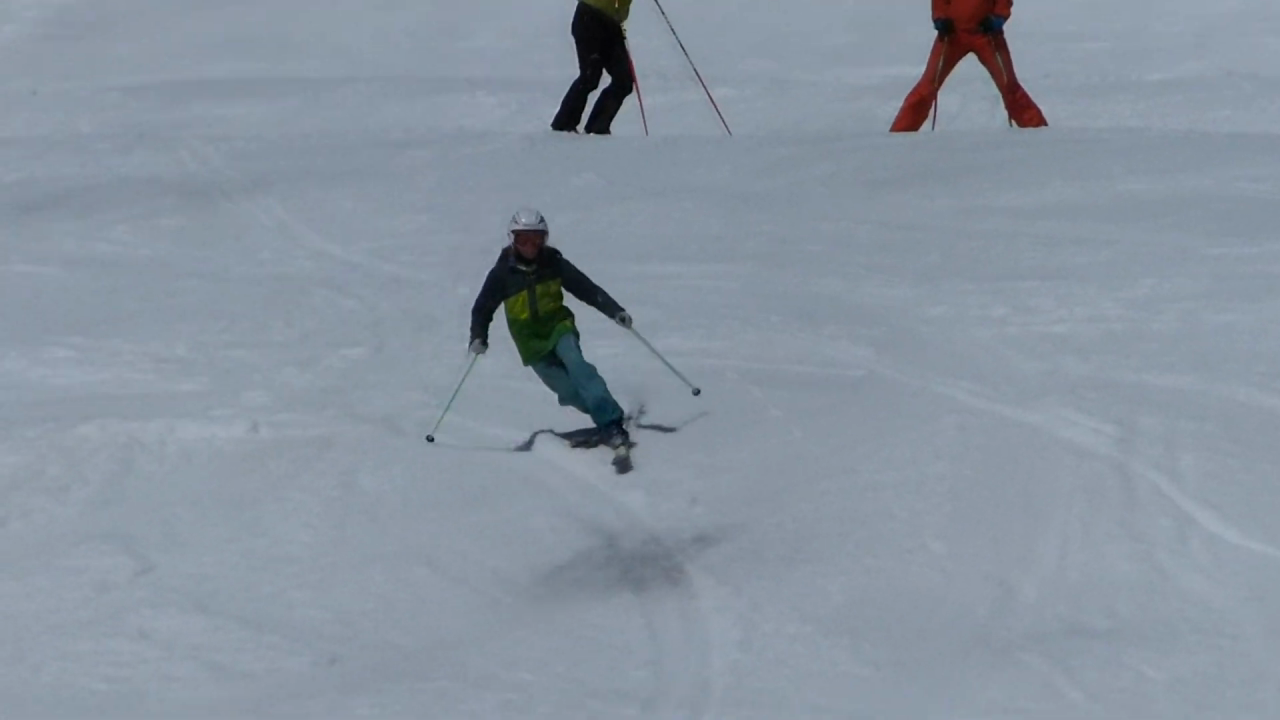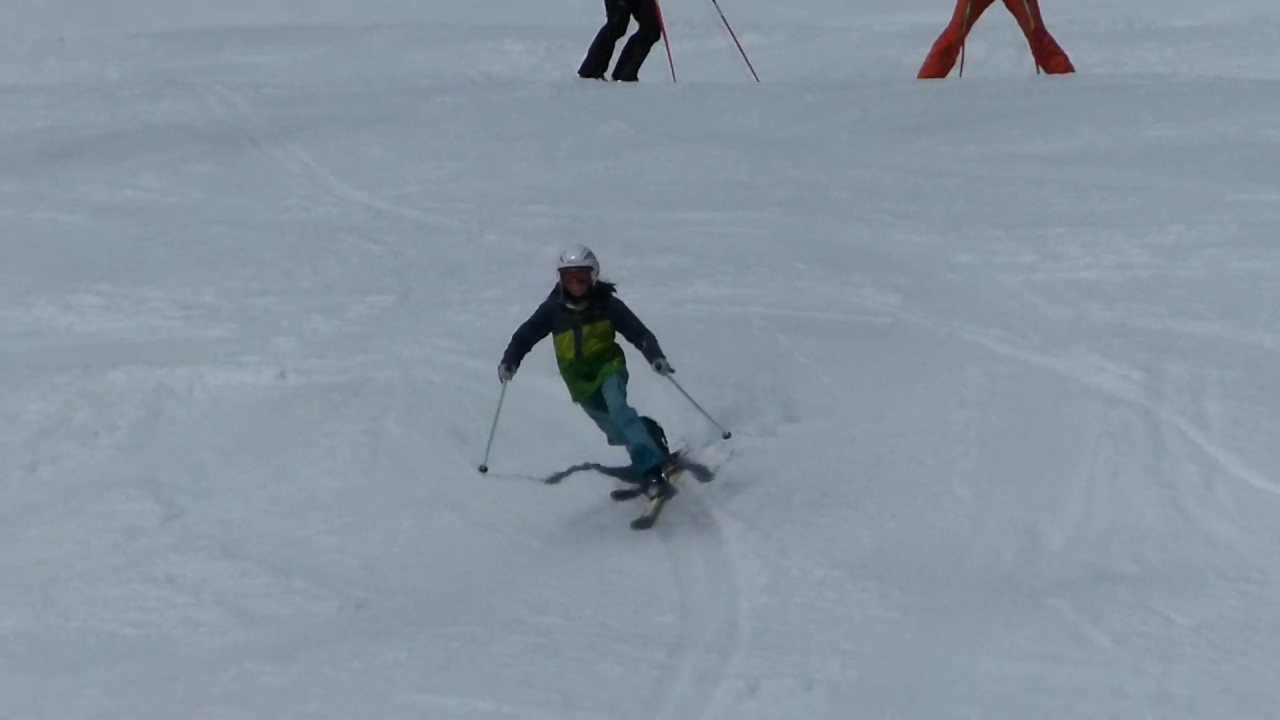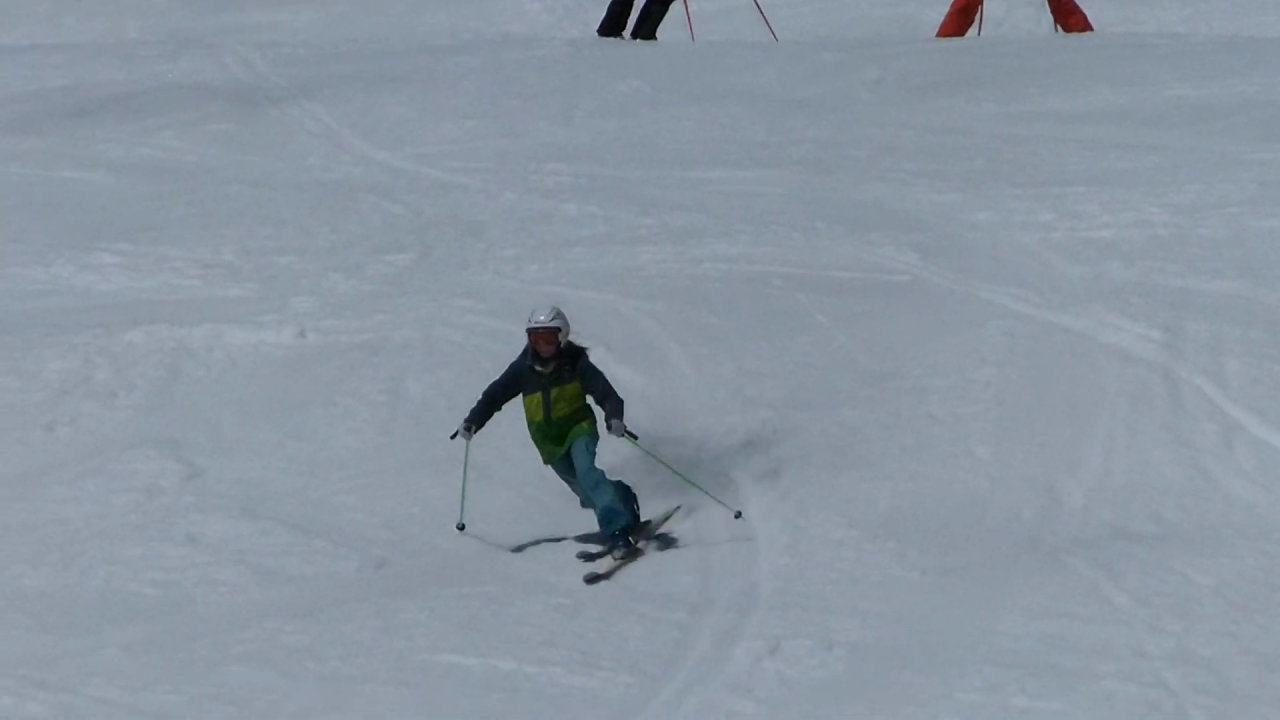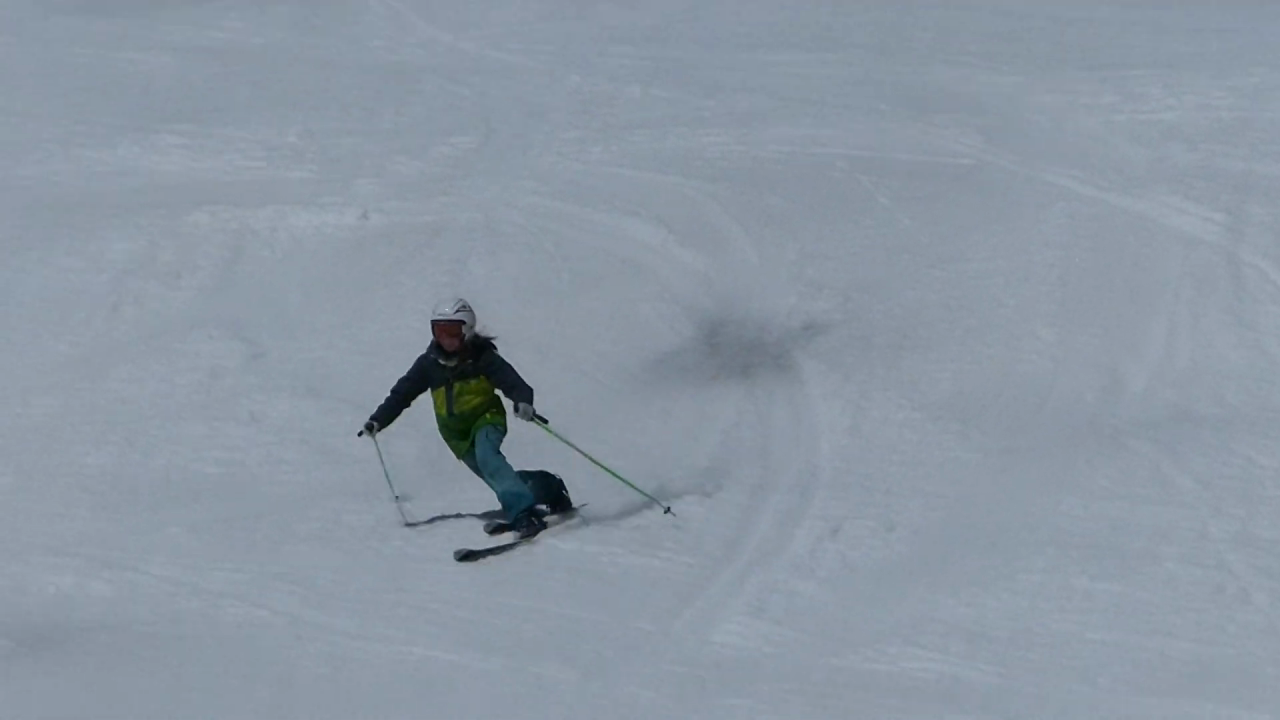
dt=0.3s
person 1, frame 1
left shoulder: (555, 264)
right shoulder: (502, 272)
left elbow: (587, 289)
right elbow: (483, 306)
left wrist: (616, 311)
right wrist: (479, 334)
left hip: (559, 326)
right hip: (531, 340)
left knee: (576, 365)
right knee: (570, 392)
left ankle: (611, 423)
right ankle: (607, 417)
person 1, frame 2
left shoulder: (606, 303)
right shoulder: (553, 308)
left elbow: (638, 331)
right elbow: (525, 336)
left wrist: (656, 357)
right wrist: (509, 361)
left hip: (608, 365)
right hip: (579, 378)
left knee: (617, 407)
right knee: (619, 432)
left ankle: (651, 470)
right ankle: (649, 433)
person 1, frame 3
left shoulder: (576, 364)
right shoulder: (522, 369)
left elbow: (606, 394)
right elbow: (493, 396)
left wrist: (614, 418)
right wrist: (472, 422)
left hip: (578, 426)
right hip: (548, 439)
left knee: (585, 468)
right knee: (591, 493)
left ankle: (616, 533)
right ankle: (622, 499)
person 1, frame 4
left shoulder: (483, 357)
right shoulder: (429, 363)
left elbow: (515, 384)
right elbow: (401, 393)
left wrist: (524, 403)
right wrist: (378, 420)
left hip: (486, 419)
right hip: (456, 434)
left knee: (486, 455)
right knee: (502, 481)
left ankle: (523, 514)
right ankle: (548, 487)
